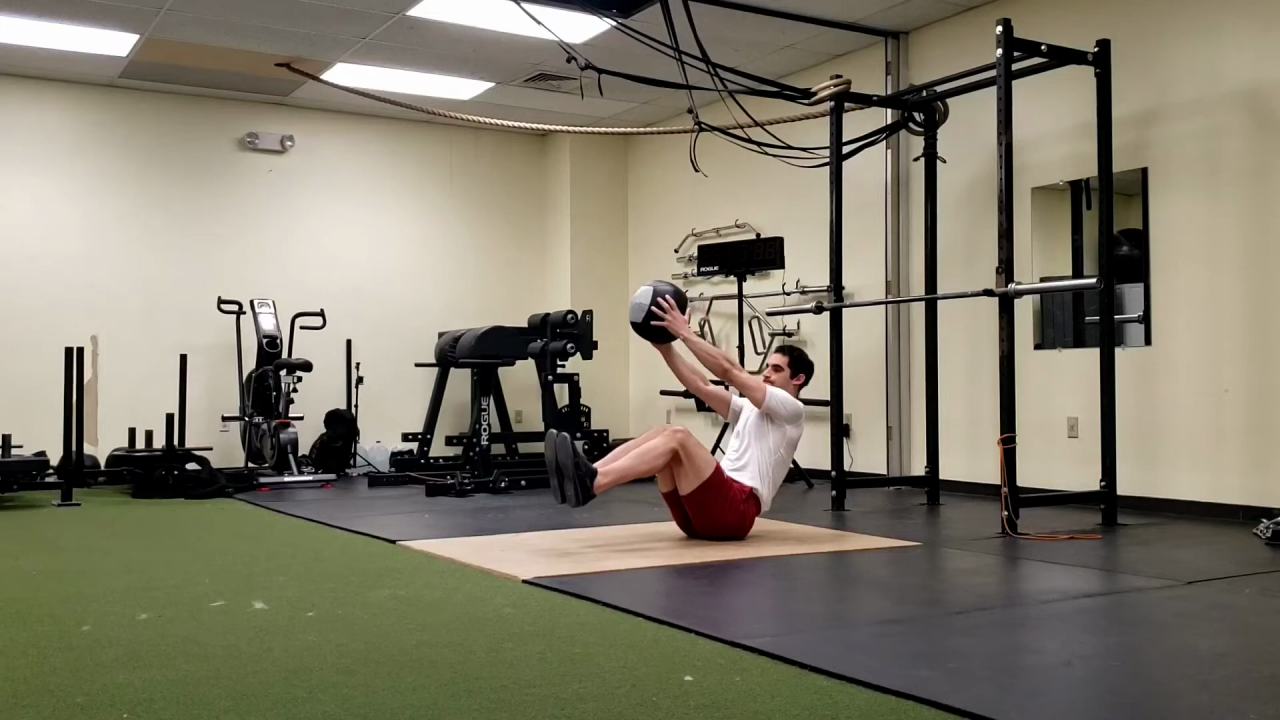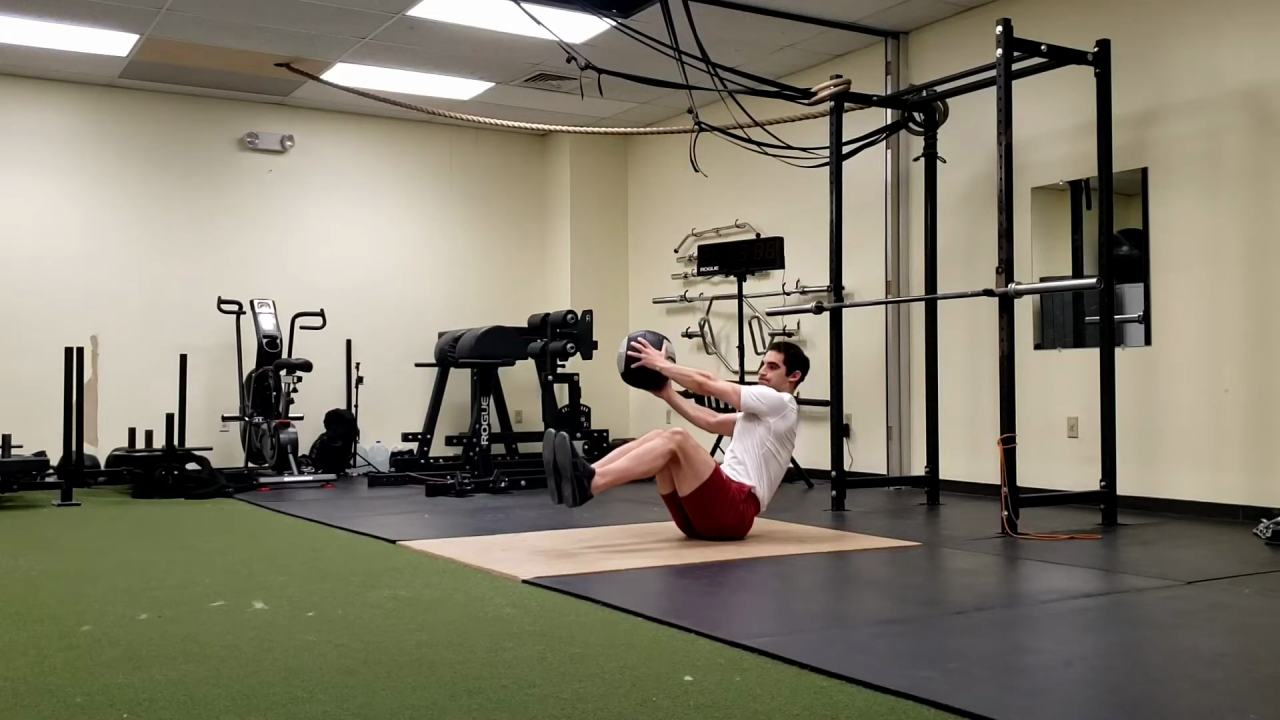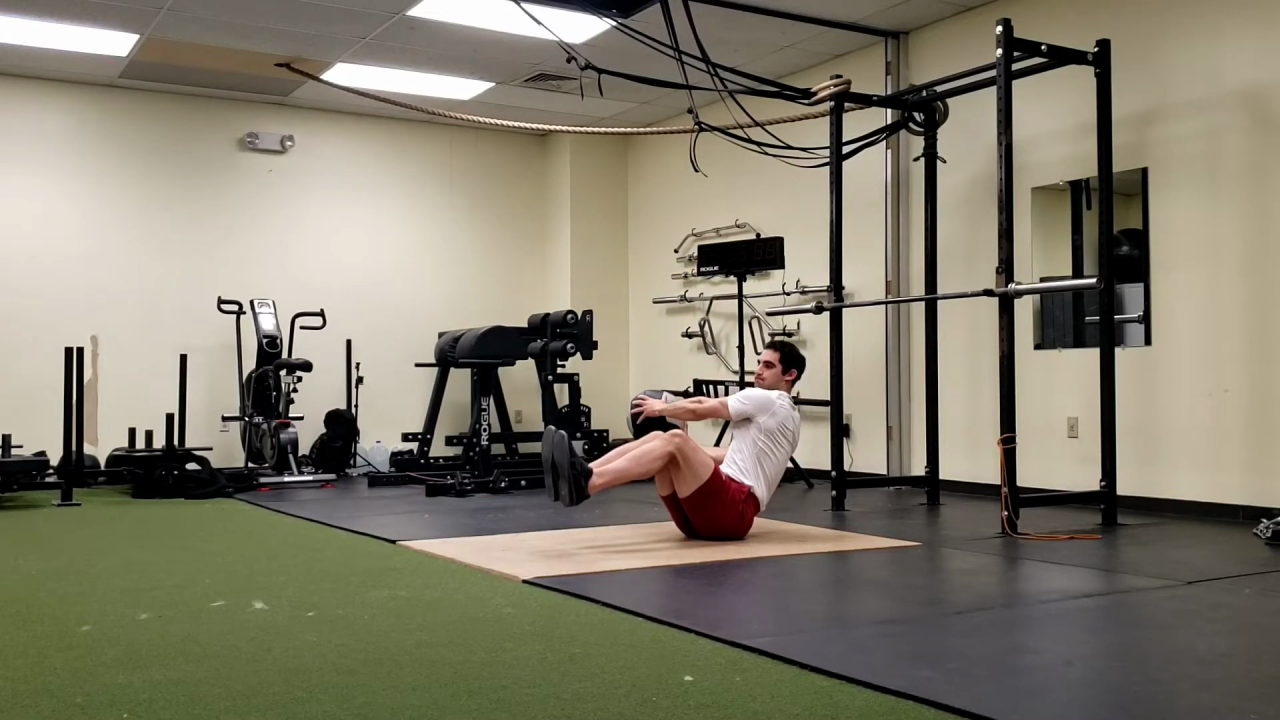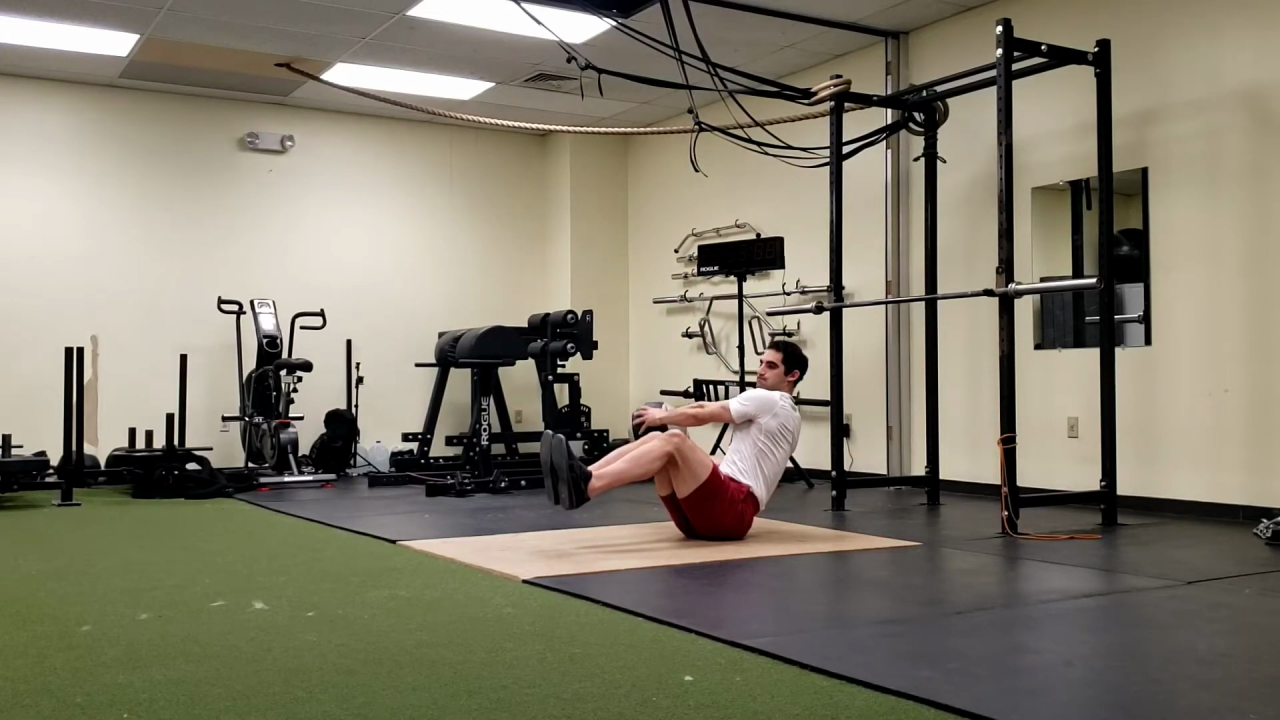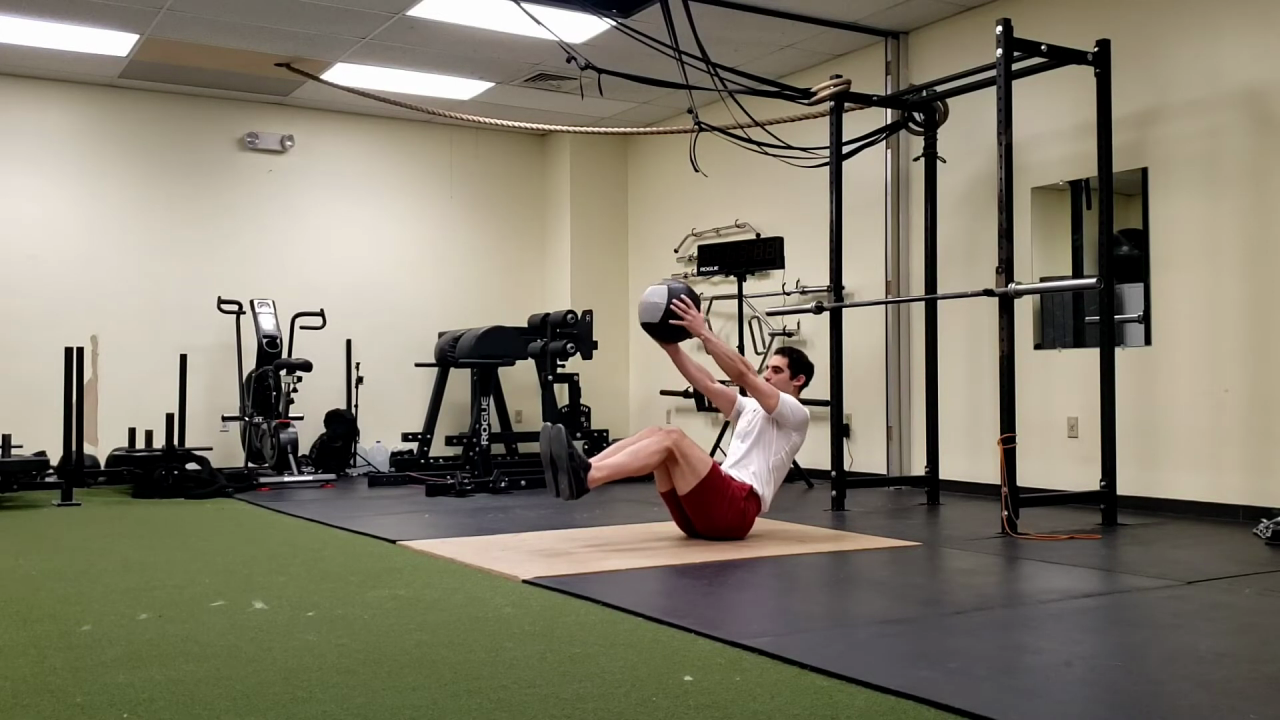
dt=1s
person 1, frame 1
left shoulder: (790, 410)
right shoulder: (751, 408)
left elbow: (730, 372)
right elbow: (702, 386)
left wrist: (684, 333)
right wrist: (665, 347)
left hip: (735, 510)
right hip: (705, 509)
left knee: (677, 436)
right knee: (662, 433)
left ankle: (590, 483)
right ankle: (588, 474)
person 1, frame 2
left shoulder: (780, 404)
right shoulder: (760, 413)
left elbow: (707, 384)
right elbow: (713, 422)
left wrist: (661, 364)
right wrist: (666, 392)
left hip: (734, 510)
right hip: (705, 509)
left knee: (676, 438)
right knee: (660, 437)
left ankle: (589, 484)
right ankle: (586, 475)
person 1, frame 3
left shoulder: (768, 400)
right shoulder: (773, 412)
left elbow: (702, 408)
left wrist: (661, 408)
right wrist: (688, 451)
left hip: (733, 510)
left knee: (674, 441)
right knee: (659, 439)
left ankle: (586, 484)
right ankle: (583, 474)
person 1, frame 4
left shoulder: (768, 400)
right shoulder: (775, 413)
left elbow: (702, 414)
left wrist: (662, 416)
left hip: (732, 510)
right hip: (706, 509)
left knee: (673, 440)
right knee: (656, 440)
left ankle: (586, 487)
right ankle: (582, 476)
person 1, frame 5
left shoulder: (795, 416)
right shoulder: (752, 408)
left elbow: (743, 375)
right elbow: (708, 385)
left wrist: (702, 333)
right wrist: (671, 347)
left hip: (735, 509)
right hip: (706, 507)
left knee: (672, 438)
right knee: (657, 435)
left ankle: (584, 478)
right ankle: (583, 470)
